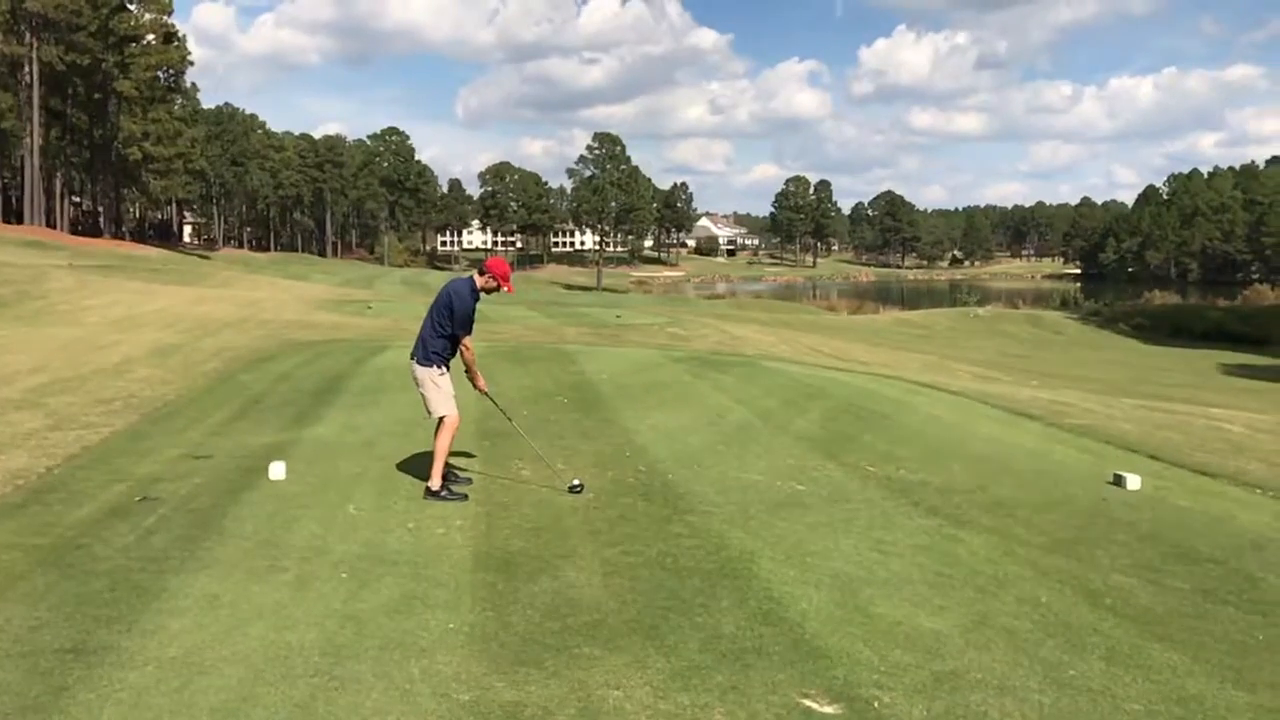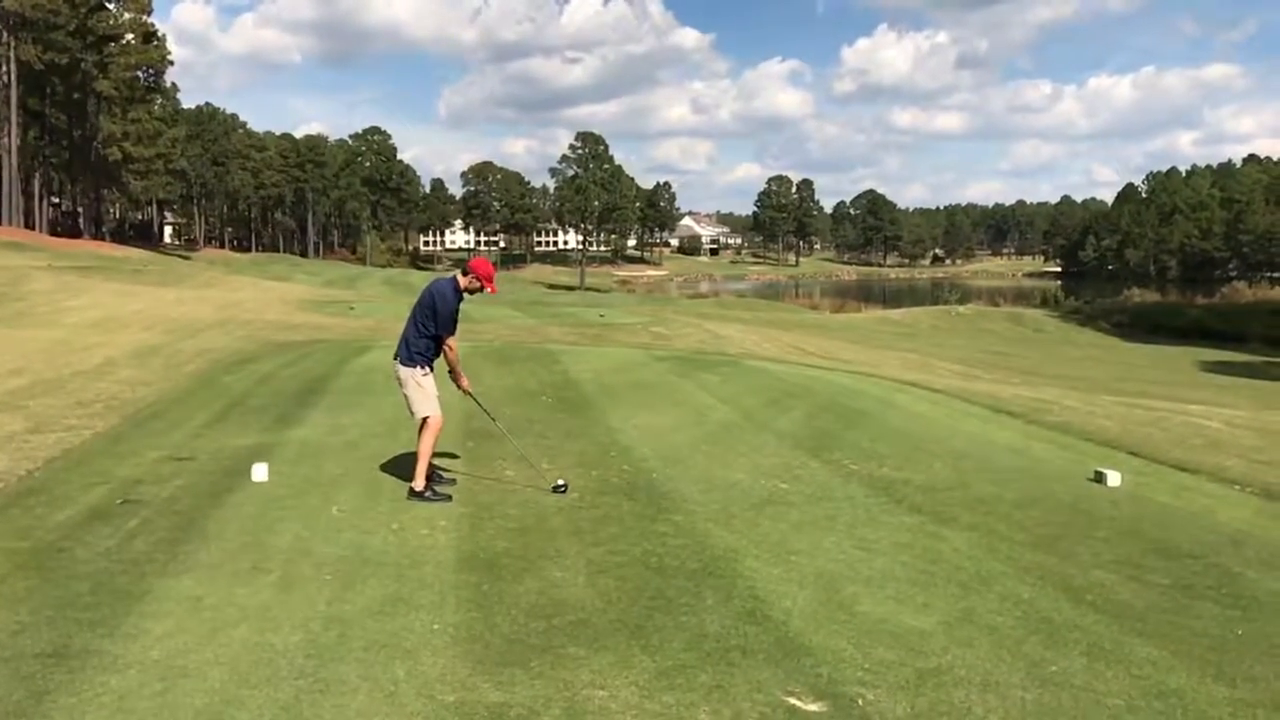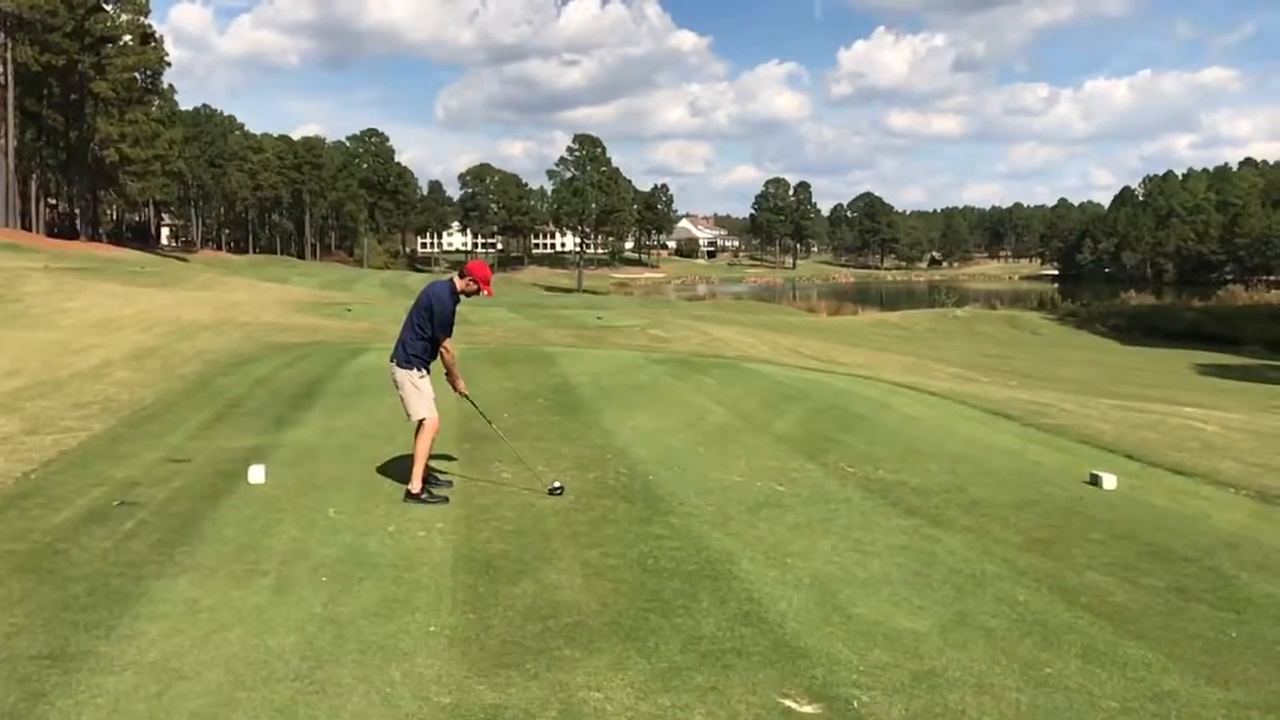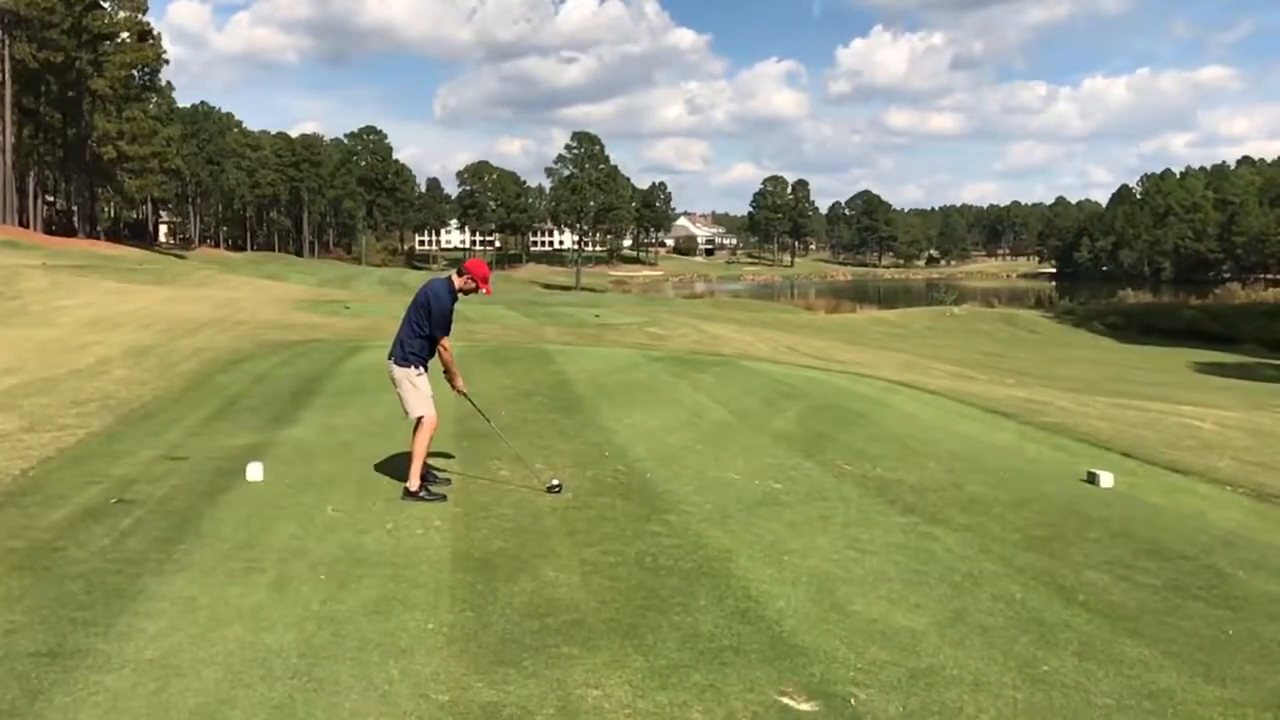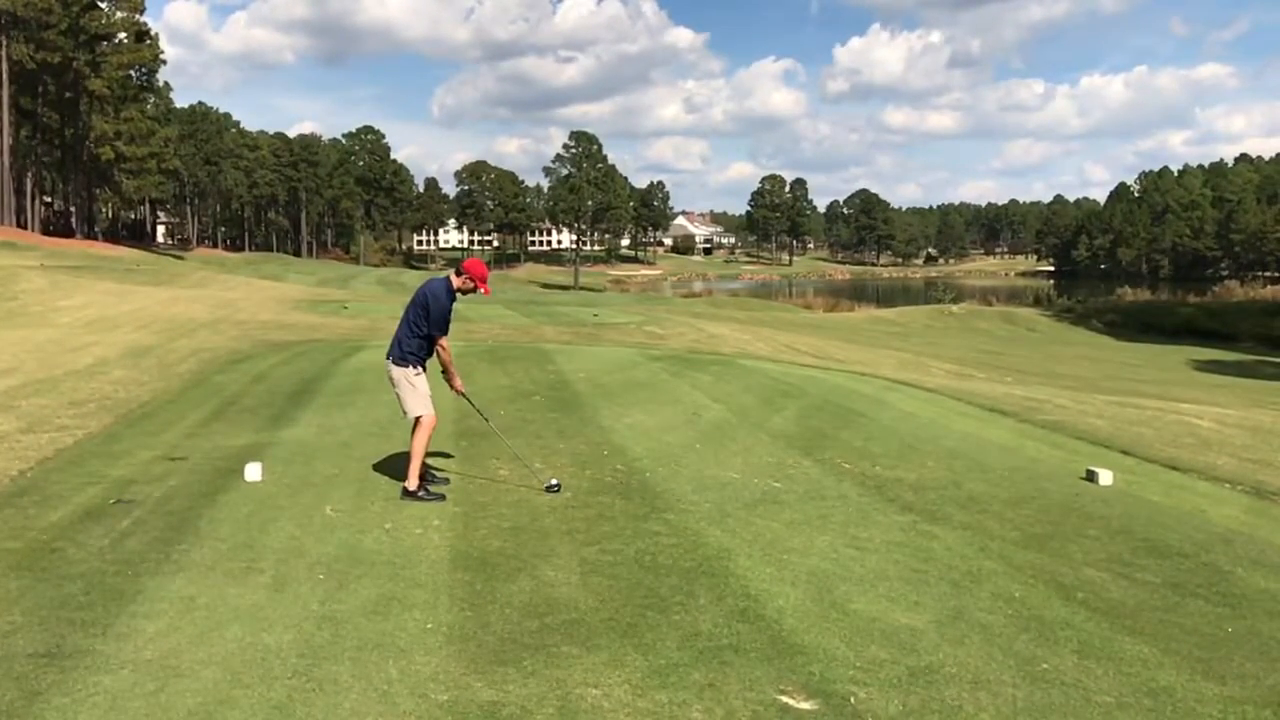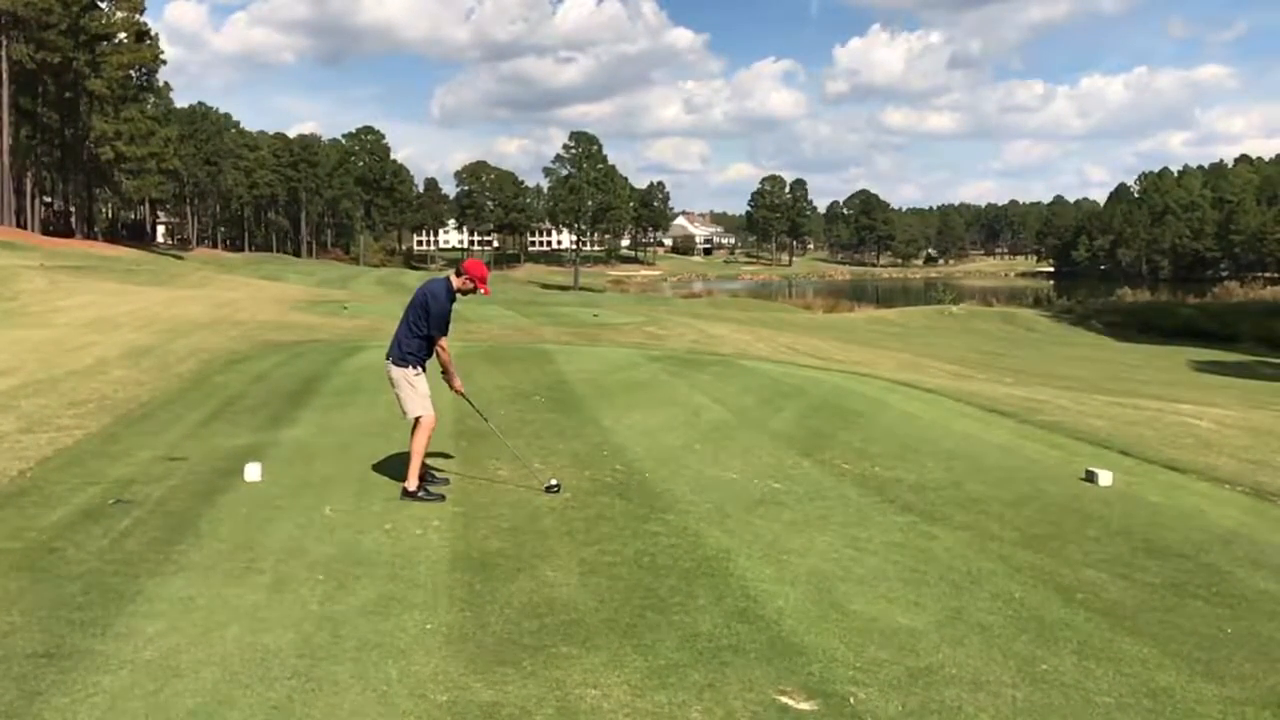
dt=0.7s
person 1, frame 1
left shoulder: (462, 286)
right shoulder: (464, 296)
right elbow: (464, 345)
left wrist: (471, 371)
right wrist: (475, 376)
left hip: (433, 360)
right hip: (430, 363)
left knee: (446, 417)
right knee: (451, 419)
left ankle: (441, 470)
right ankle: (435, 485)
person 1, frame 2
left shoulder: (445, 286)
right shoulder: (447, 296)
right elbow: (448, 344)
left wrist: (454, 372)
right wrist: (459, 376)
left hip: (416, 360)
right hip: (414, 364)
left knee: (429, 418)
right knee: (434, 420)
left ankle: (426, 471)
right ankle: (418, 486)
person 1, frame 3
left shoulder: (442, 289)
right shoulder: (444, 298)
right elbow: (444, 347)
left wrist: (451, 374)
right wrist: (456, 379)
left hip: (412, 363)
right hip: (410, 366)
left knee: (425, 420)
right knee: (431, 422)
left ankle: (422, 473)
right ankle: (415, 488)
person 1, frame 4
left shoulder: (440, 287)
right shoulder: (442, 296)
right elbow: (442, 345)
left wrist: (449, 372)
right wrist: (455, 377)
left hip: (409, 361)
right hip: (408, 363)
left knee: (423, 418)
right knee: (429, 420)
left ankle: (420, 471)
right ankle: (413, 485)
person 1, frame 5
left shoulder: (438, 287)
right shoulder: (440, 296)
right elbow: (440, 345)
left wrist: (448, 372)
right wrist: (453, 377)
left hip: (408, 360)
right hip: (406, 363)
left knee: (422, 418)
right knee: (427, 420)
left ankle: (419, 471)
right ankle: (411, 485)
person 1, frame 6
left shoulder: (438, 287)
right shoulder: (440, 296)
right elbow: (440, 345)
left wrist: (448, 372)
right wrist: (453, 377)
left hip: (408, 361)
right hip: (406, 364)
left knee: (421, 419)
right knee: (427, 420)
left ankle: (419, 471)
right ankle: (411, 485)
